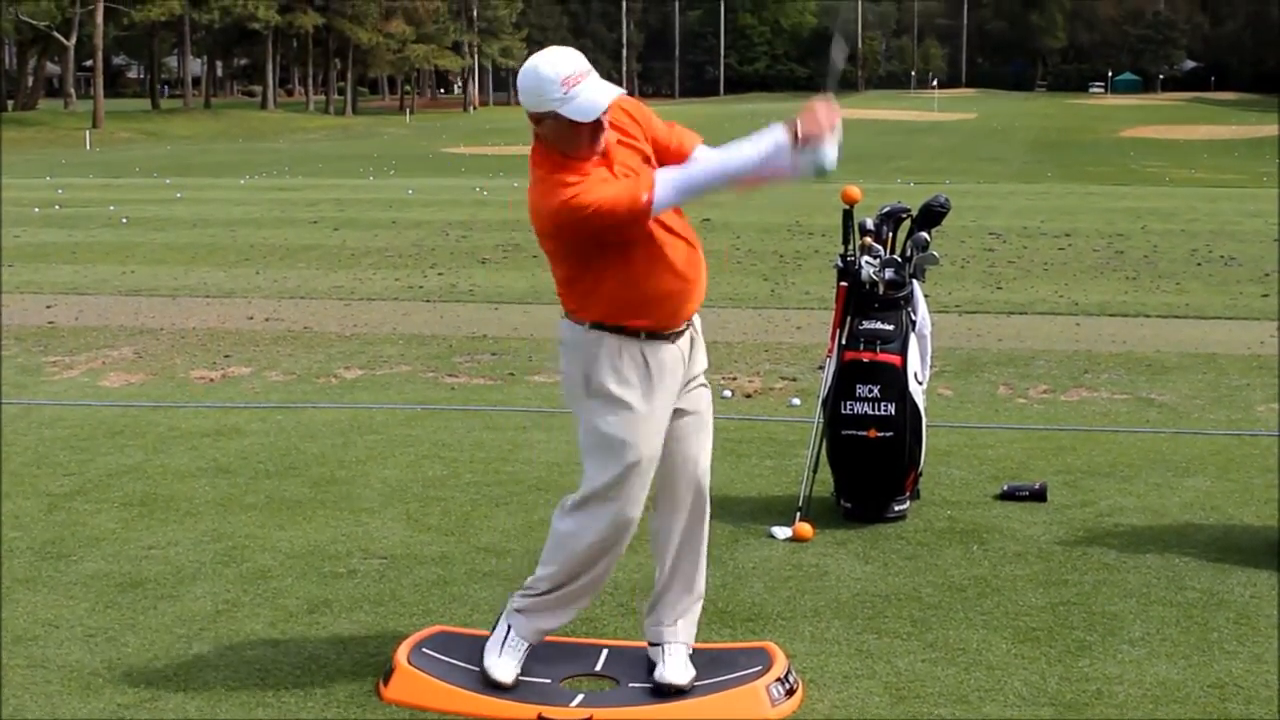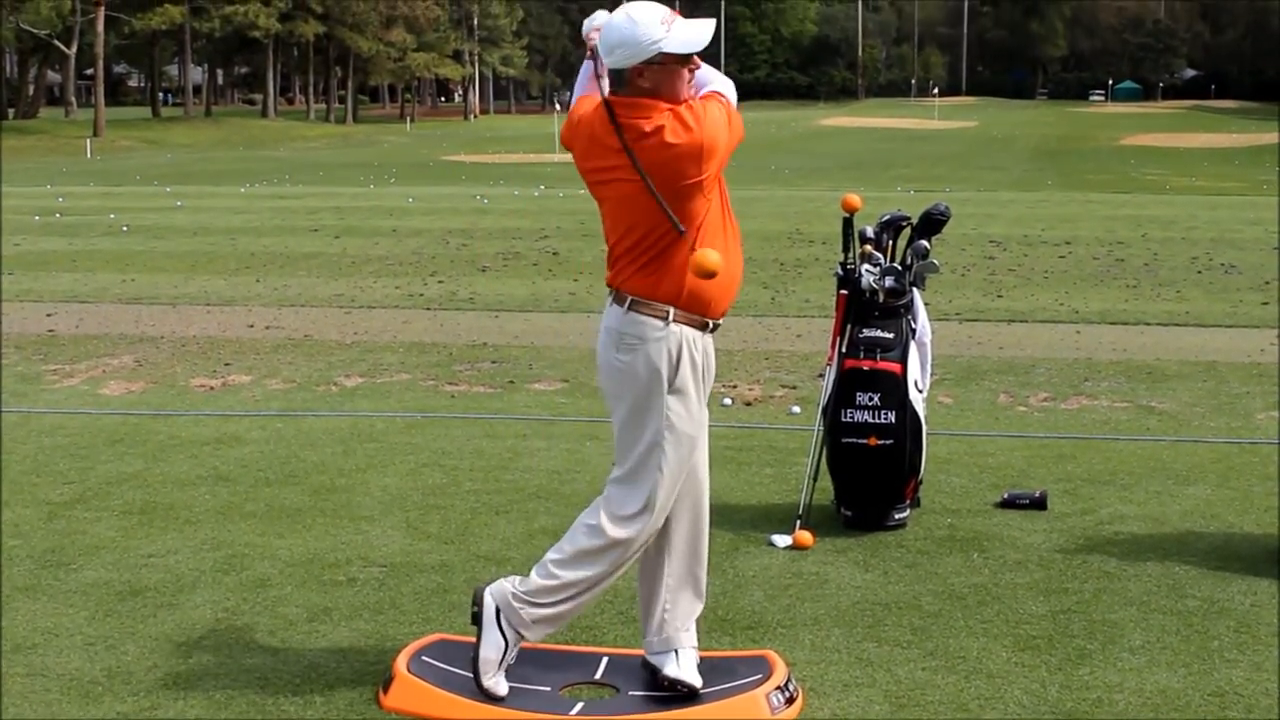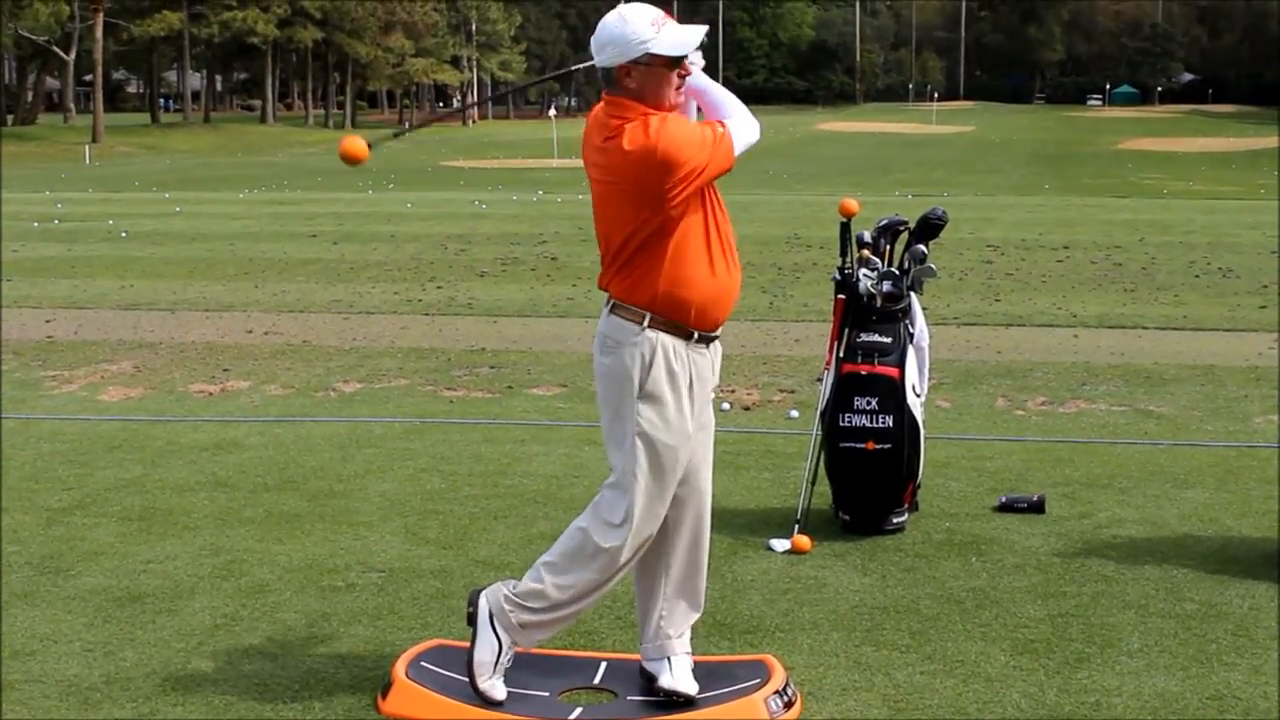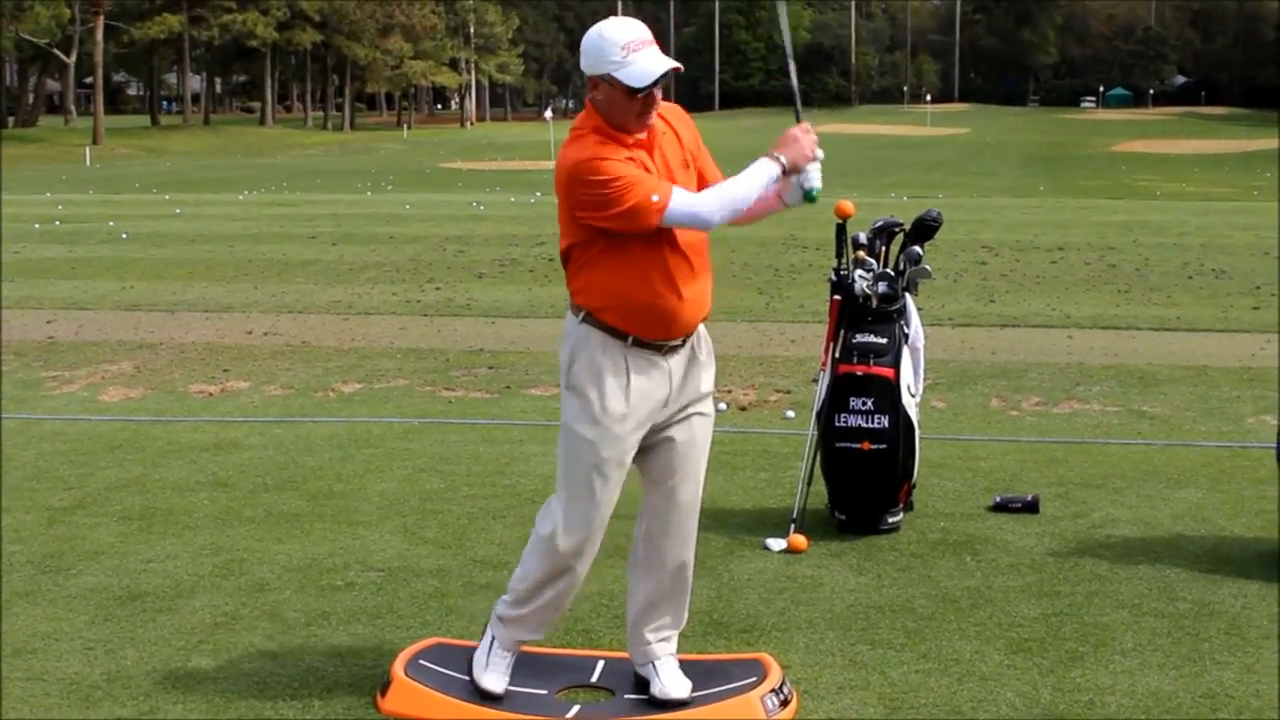
dt=0.4s
person 1, frame 1
left shoulder: (626, 119)
right shoulder: (560, 200)
left elbow: (702, 160)
right elbow: (681, 190)
left wrist: (787, 148)
right wrist: (784, 138)
left hip: (681, 339)
right hip: (616, 355)
left knee: (689, 487)
right knee: (614, 499)
left ankle: (671, 636)
right ankle: (524, 620)
person 1, frame 2
left shoulder: (591, 122)
right shoulder: (692, 138)
right elbow: (718, 85)
right wrist: (651, 58)
left hip: (662, 333)
right hip: (663, 341)
left knee: (684, 495)
right knee: (641, 501)
left ankle: (671, 640)
right ankle: (515, 608)
person 1, frame 3
left shoulder: (609, 120)
right shoulder: (659, 143)
right elbow: (744, 130)
left wrist: (681, 77)
right wrist: (696, 80)
left hip: (684, 347)
right hip: (653, 350)
left knee: (685, 506)
right knee: (633, 511)
left ankle: (666, 648)
right ankle: (509, 613)
person 1, frame 4
left shoulder: (672, 122)
right shoulder: (587, 161)
left elbow: (724, 204)
right elbow: (695, 214)
left wrist: (789, 186)
right wrist: (779, 159)
left hip: (687, 353)
right hip: (611, 359)
left knee: (675, 516)
right knee: (581, 510)
left ankle: (654, 648)
right ankle: (510, 625)
